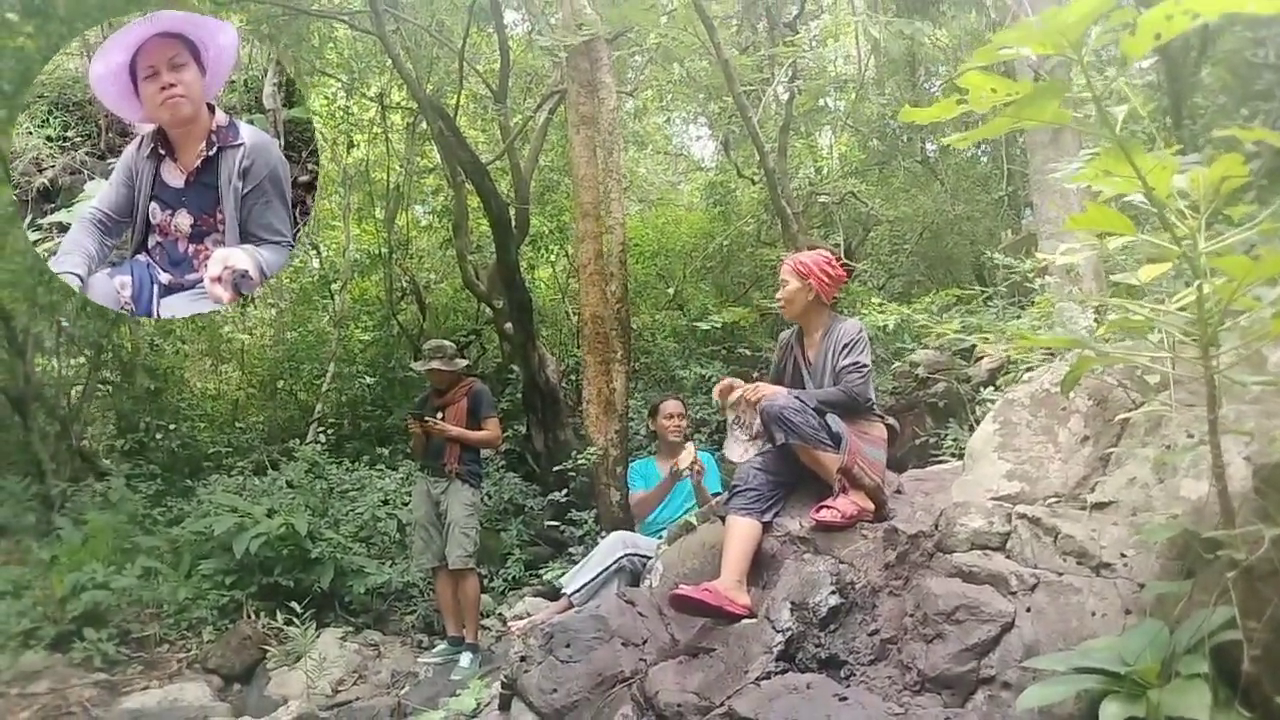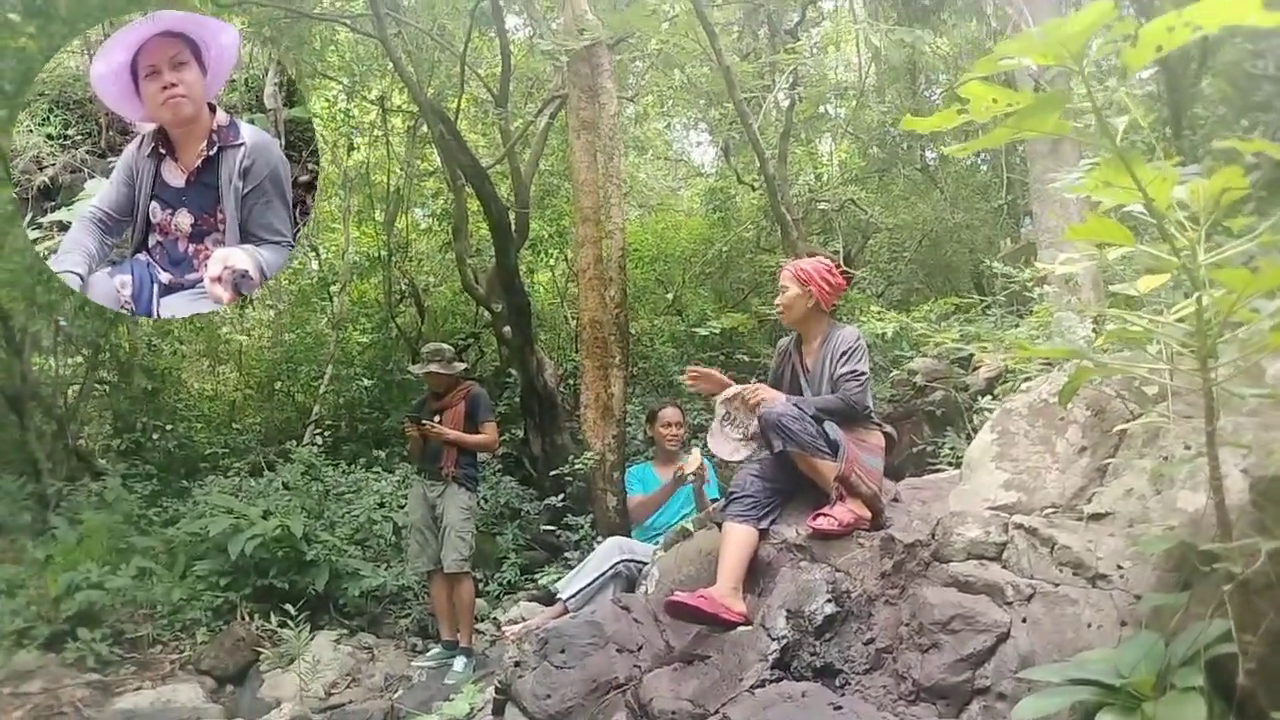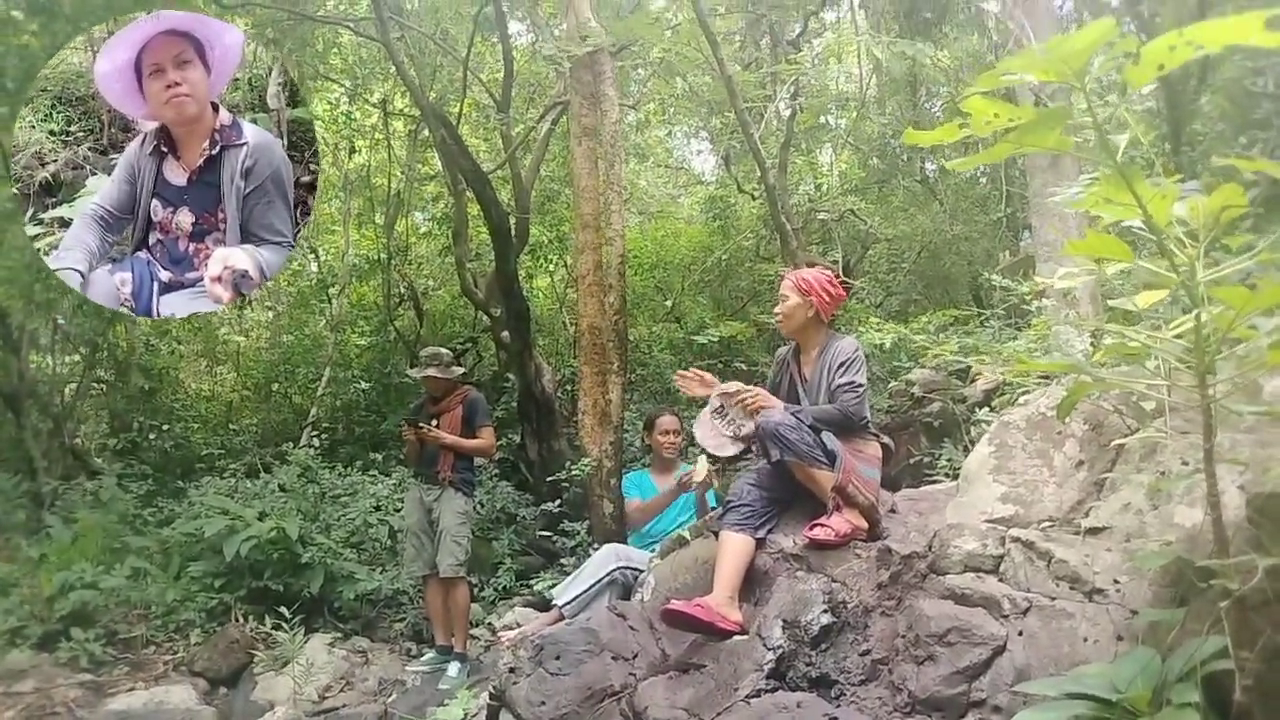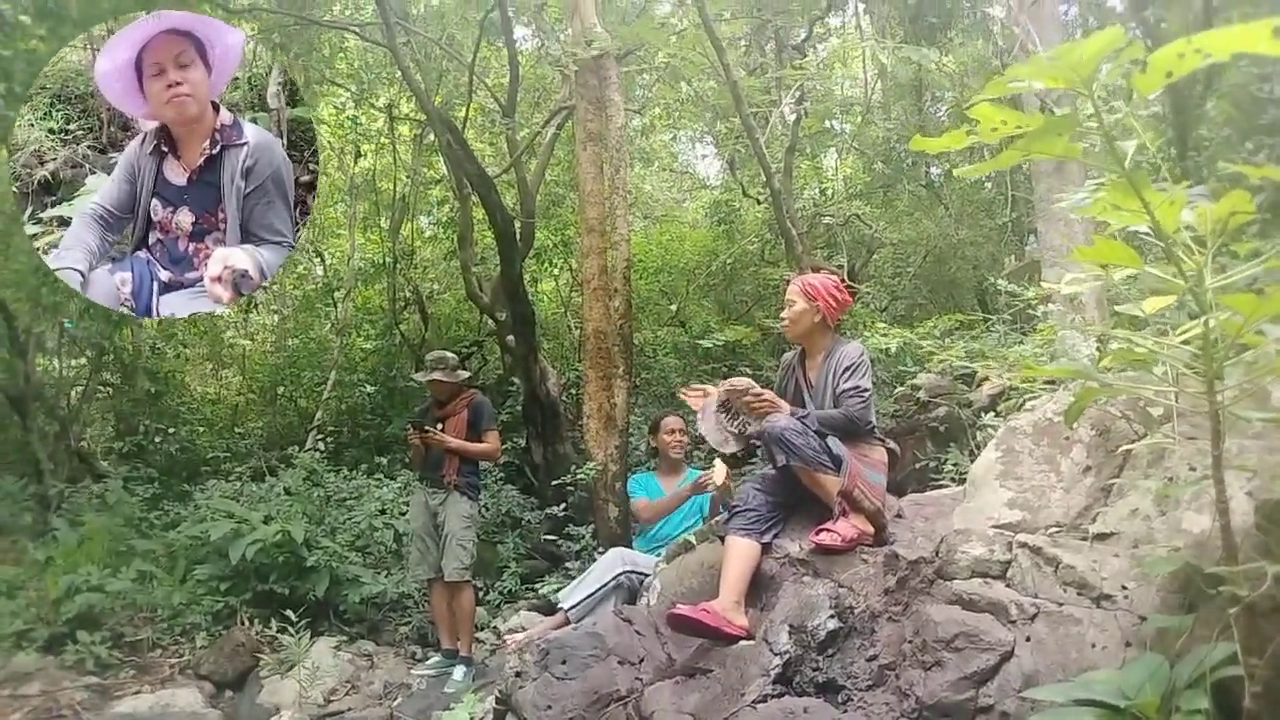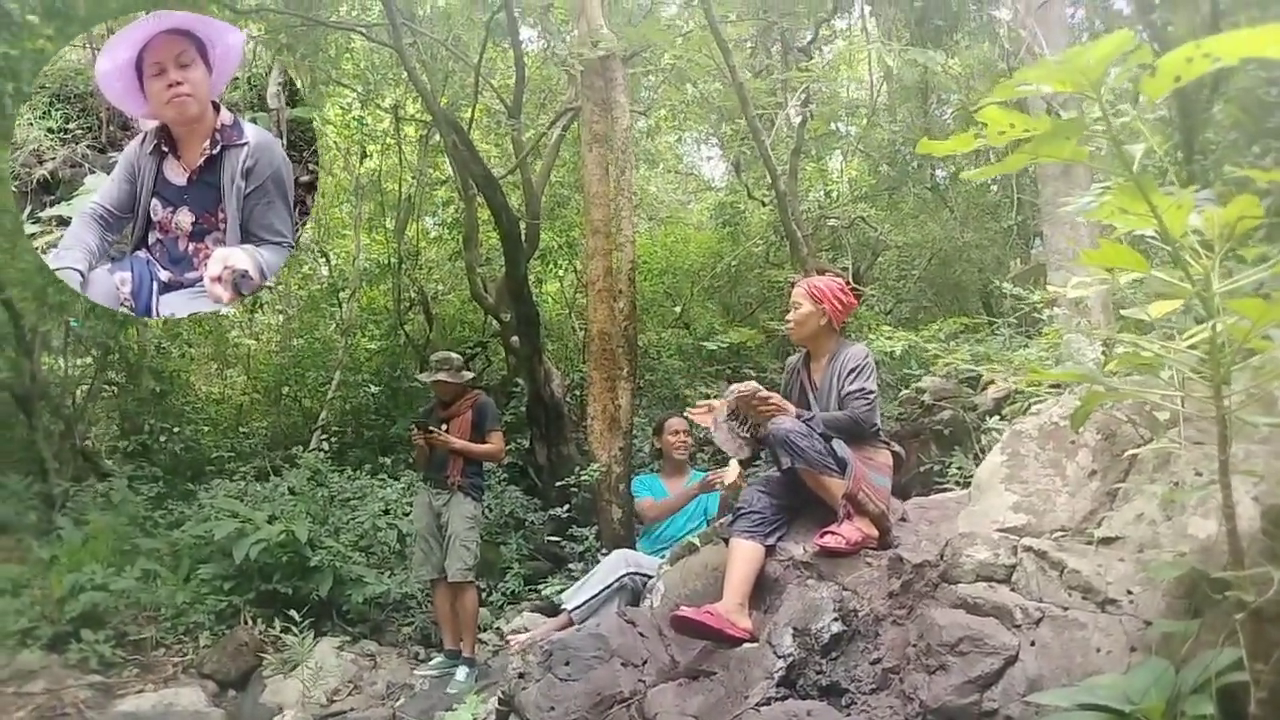
dt=0.1s
person 1, frame 1
left shoulder: (849, 332)
right shoulder: (788, 342)
left elbow: (854, 394)
right elbow: (773, 394)
left wrist: (785, 395)
right wrist: (744, 390)
left hip: (854, 440)
right hip: (805, 447)
left knee: (780, 408)
right knee: (752, 476)
left ankle: (855, 493)
right ankle: (732, 587)
person 1, frame 2
left shoulder: (847, 339)
right shoulder: (786, 349)
left elbow: (852, 402)
right elbow: (770, 400)
left wrist: (784, 401)
right wrist: (732, 389)
left hip: (852, 447)
right hip: (800, 455)
left knee: (778, 415)
right knee: (749, 482)
left ankle: (852, 500)
right ankle: (728, 593)
person 1, frame 3
left shoulder: (845, 350)
right shoulder: (784, 358)
left elbow: (849, 413)
right elbow: (764, 411)
left wrist: (782, 408)
left hip: (849, 457)
right hip: (800, 464)
left knee: (775, 424)
right knee: (746, 491)
left ankle: (848, 511)
right ankle: (724, 602)
person 1, frame 4
left shoulder: (851, 355)
right shoulder: (791, 363)
left elbow: (855, 418)
right elbow: (766, 421)
left wrist: (789, 412)
left hip: (855, 462)
right hip: (805, 470)
left knee: (781, 428)
right knee: (752, 496)
left ankle: (855, 516)
right ankle: (730, 606)
person 1, frame 5
left shoulder: (855, 357)
right shoulder: (795, 366)
left elbow: (860, 420)
right elbow: (775, 420)
left wrist: (795, 415)
left hip: (860, 465)
right hip: (811, 472)
left knee: (786, 430)
right knee: (756, 498)
left ankle: (859, 519)
right ankle: (734, 610)
person 2, frame 1
left shoulder: (476, 393)
right shoulder: (424, 401)
left elbow: (494, 437)
left wrist: (451, 431)
right wrist: (418, 436)
left hip: (460, 482)
right hip: (427, 482)
left knee: (462, 563)
right knee: (437, 564)
left ankle: (471, 646)
right ankle: (453, 639)
person 2, frame 2
left shoulder: (474, 396)
right shoulder: (421, 404)
left elbow: (491, 441)
left wrist: (448, 434)
right wrist: (415, 439)
left hip: (457, 486)
right hip: (423, 486)
left knee: (457, 566)
right knee: (433, 567)
left ankle: (466, 650)
right ankle: (447, 643)
person 2, frame 3
left shoulder: (471, 401)
right shoulder: (419, 407)
left elbow: (488, 446)
left wrist: (444, 439)
right wrist: (411, 442)
left hip: (453, 490)
right hip: (419, 490)
left knee: (452, 571)
right knee: (428, 572)
left ankle: (460, 655)
right ankle: (442, 648)
person 2, frame 4
left shoulder: (477, 405)
right shoulder: (425, 411)
left elbow: (494, 450)
left wrist: (450, 442)
right wrist: (417, 446)
left hip: (459, 494)
right hip: (425, 493)
left knee: (458, 575)
right knee: (434, 575)
left ankle: (465, 659)
right ankle: (447, 652)
person 2, frame 5
left shoulder: (481, 405)
right shoulder: (428, 412)
left elbow: (498, 451)
left wrist: (454, 443)
right wrist: (420, 447)
left hip: (462, 495)
right hip: (428, 494)
left knee: (461, 576)
right knee: (437, 576)
left ankle: (468, 660)
right ankle: (450, 652)
person 3, frame 1
left shoulder: (254, 151)
right shoulder: (140, 153)
left elbow: (278, 249)
right elbow: (98, 223)
left wrist: (248, 262)
right wrist: (64, 277)
left hip: (211, 292)
right hip: (146, 280)
person 3, frame 2
left shoulder: (255, 150)
right shoulder: (141, 152)
left elbow: (278, 249)
right elbow: (99, 222)
left wrist: (249, 262)
right wrist: (65, 277)
left hip: (211, 293)
right hip: (146, 279)
person 3, frame 3
left shoulder: (257, 151)
right shoulder: (143, 151)
left elbow: (279, 250)
right elbow: (100, 220)
left wrist: (249, 264)
right wrist: (64, 275)
left hip: (212, 292)
right hip: (146, 278)
person 3, frame 4
left shoulder: (257, 150)
right shoulder: (143, 150)
left elbow: (278, 249)
right elbow: (100, 219)
left wrist: (249, 264)
right wrist: (64, 275)
left hip: (212, 293)
right hip: (147, 277)
person 3, frame 5
left shoulder: (257, 151)
right shoulder: (143, 150)
left elbow: (278, 249)
right elbow: (98, 219)
left wrist: (249, 263)
right wrist: (64, 274)
left hip: (211, 291)
right hip: (145, 277)
person 4, frame 1
left shoulder: (703, 460)
right shoulder: (639, 468)
right elbow: (638, 512)
left wrist: (698, 483)
right wrist: (671, 479)
right hip: (642, 553)
left knee: (620, 541)
right knee: (620, 563)
left ankle: (557, 609)
person 4, frame 2
left shoulder: (700, 467)
right shoulder: (637, 473)
right elbow: (636, 515)
left wrist: (699, 489)
right wrist: (673, 485)
right hip: (638, 559)
left knee: (616, 546)
right knee: (616, 569)
left ankle: (552, 615)
person 4, frame 3
left shoulder: (694, 474)
right shoulder: (634, 479)
right elbow: (635, 518)
left wrist: (702, 496)
right wrist: (676, 490)
right hip: (633, 565)
left knee: (613, 553)
right knee: (613, 575)
left ankle: (547, 621)
person 4, frame 4
left shoulder: (702, 478)
right shoulder: (639, 482)
right elbow: (645, 515)
left wrist: (718, 499)
right wrist: (689, 492)
right hip: (639, 570)
left knee: (618, 557)
right knee: (618, 581)
left ankle: (552, 625)
person 4, frame 5
left shoulder: (706, 481)
right shoulder: (644, 482)
right elbow: (650, 514)
left wrist: (726, 498)
right wrist: (696, 490)
right hip: (643, 570)
left knee: (623, 559)
right knee: (623, 580)
left ankle: (557, 625)
